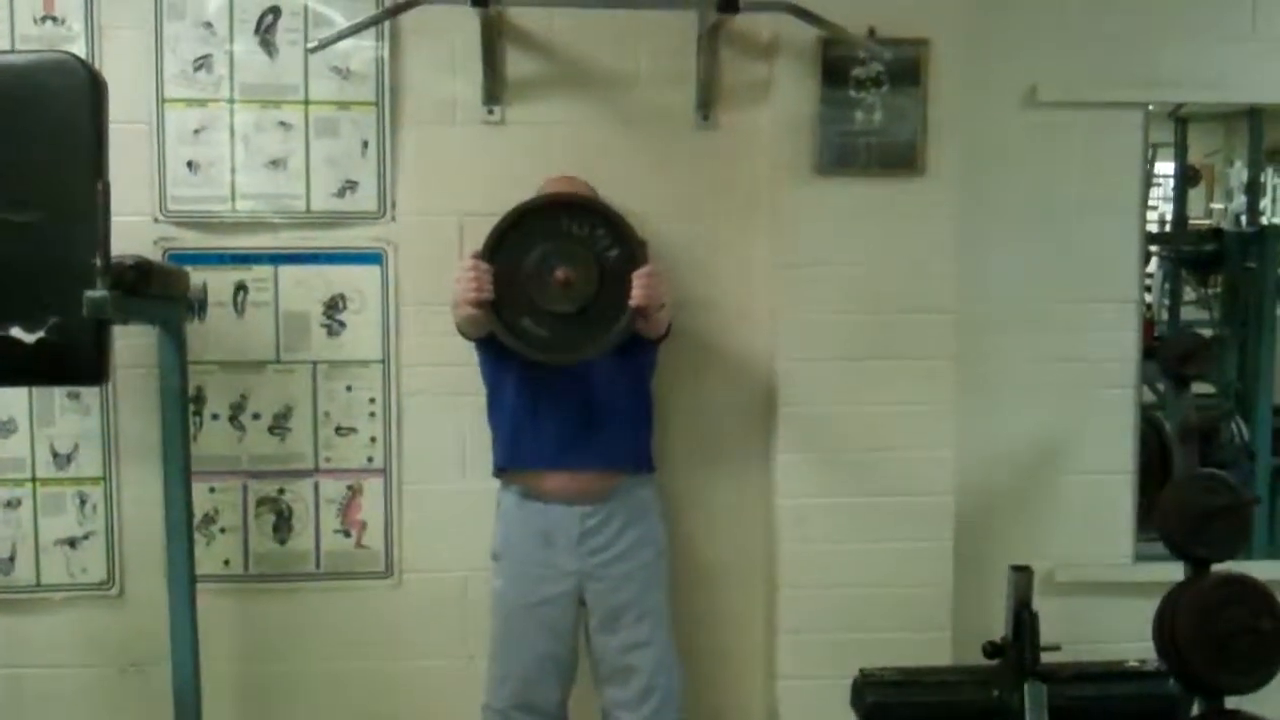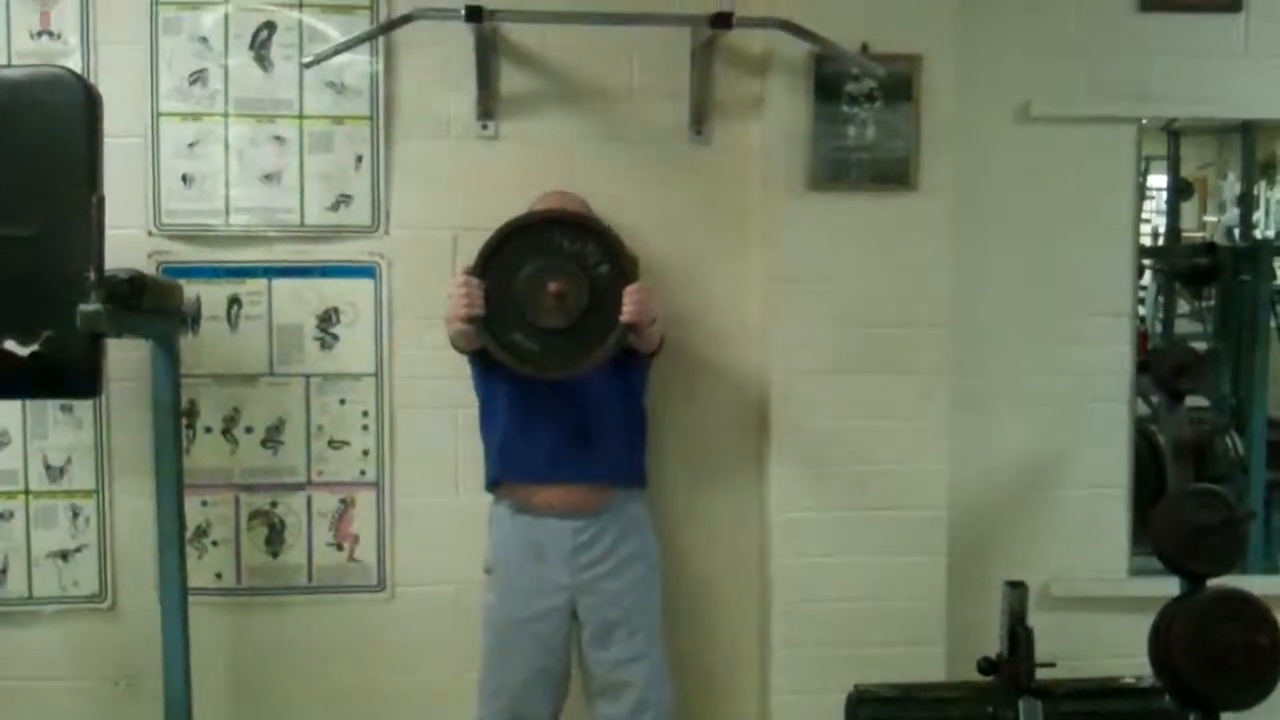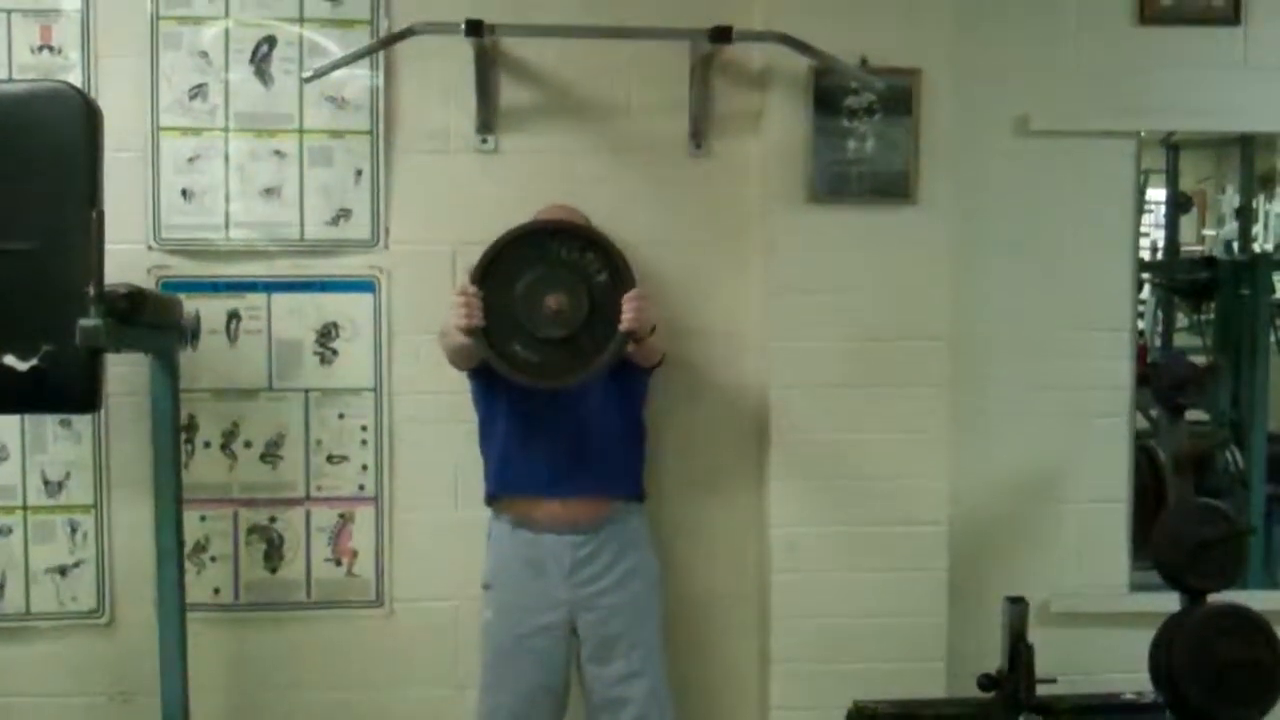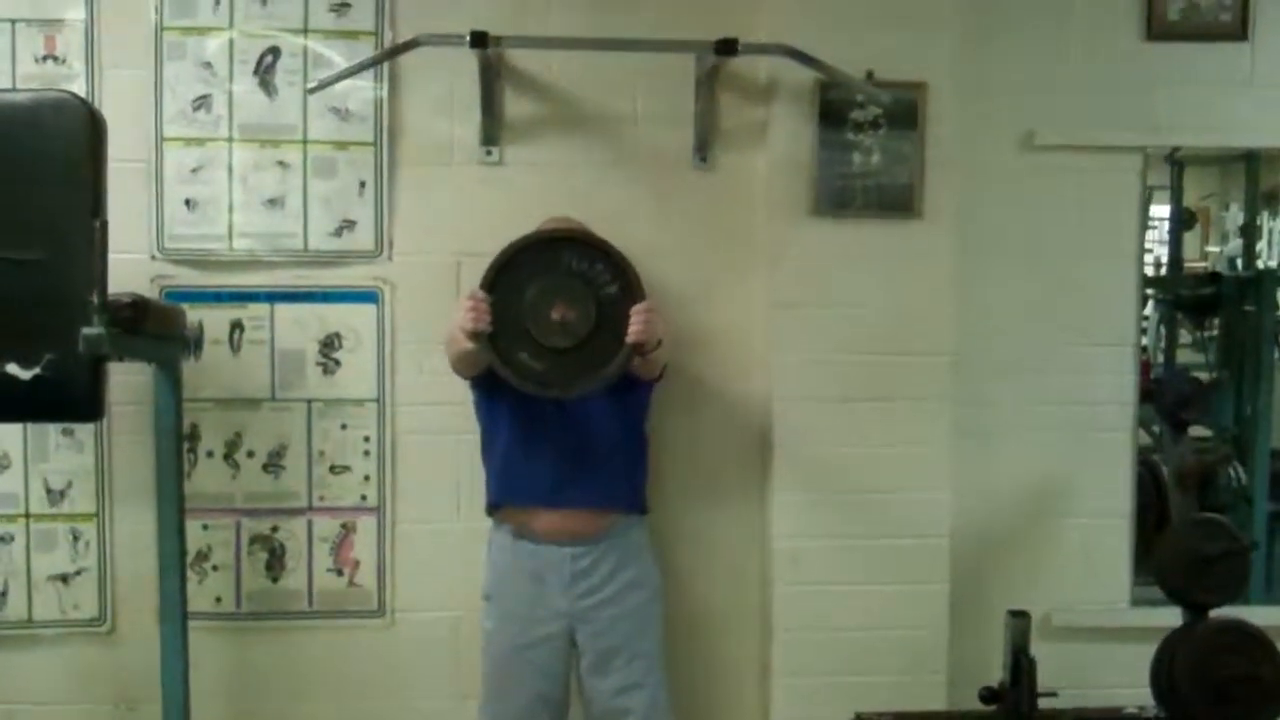
dt=0.4s
person 1, frame 1
left shoulder: (622, 300)
left elbow: (655, 325)
right elbow: (475, 324)
left wrist: (654, 306)
right wrist: (468, 304)
left hip: (623, 513)
right hip: (531, 517)
person 1, frame 2
left shoulder: (615, 313)
left elbow: (648, 339)
right elbow: (468, 338)
left wrist: (646, 320)
right wrist: (460, 317)
left hip: (615, 528)
right hip: (523, 531)
person 1, frame 3
left shoulder: (614, 328)
left elbow: (650, 354)
right elbow: (463, 354)
left wrist: (645, 331)
right wrist: (459, 331)
left hip: (614, 543)
right hip: (522, 547)
person 1, frame 4
left shoulder: (617, 340)
left elbow: (650, 366)
right elbow: (465, 363)
left wrist: (651, 344)
right wrist: (465, 337)
left hip: (615, 555)
right hip: (522, 557)
